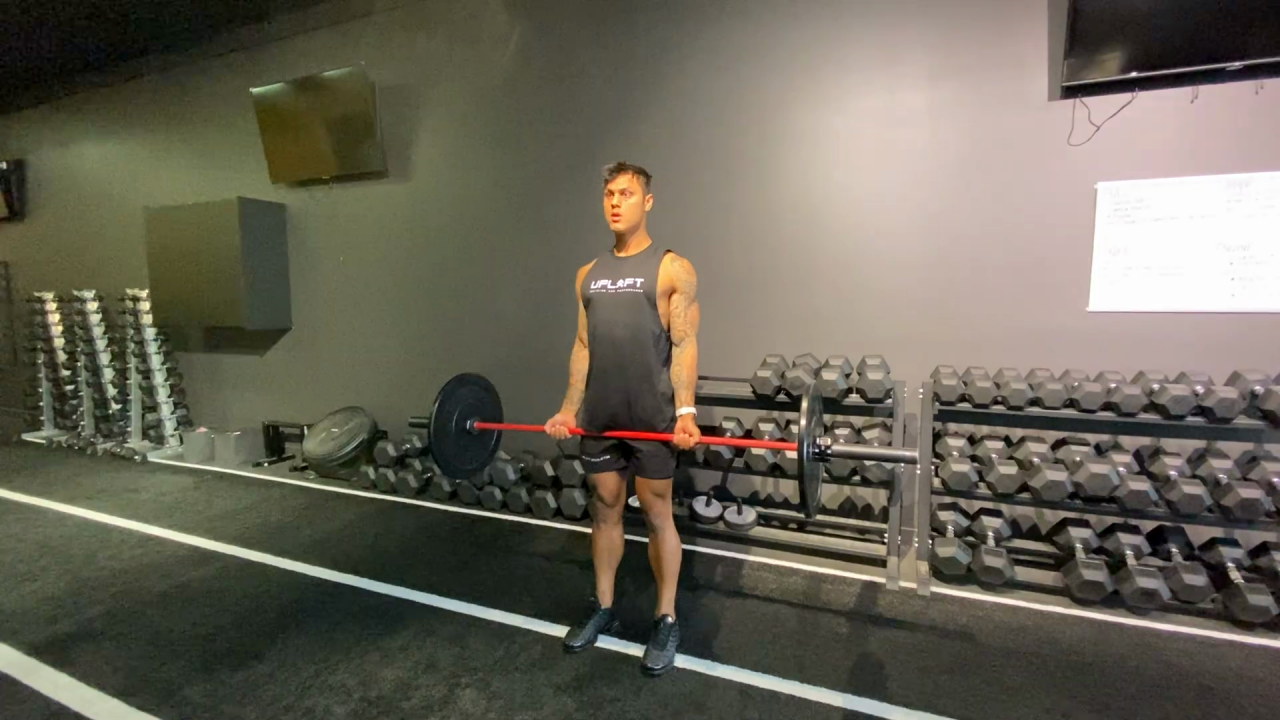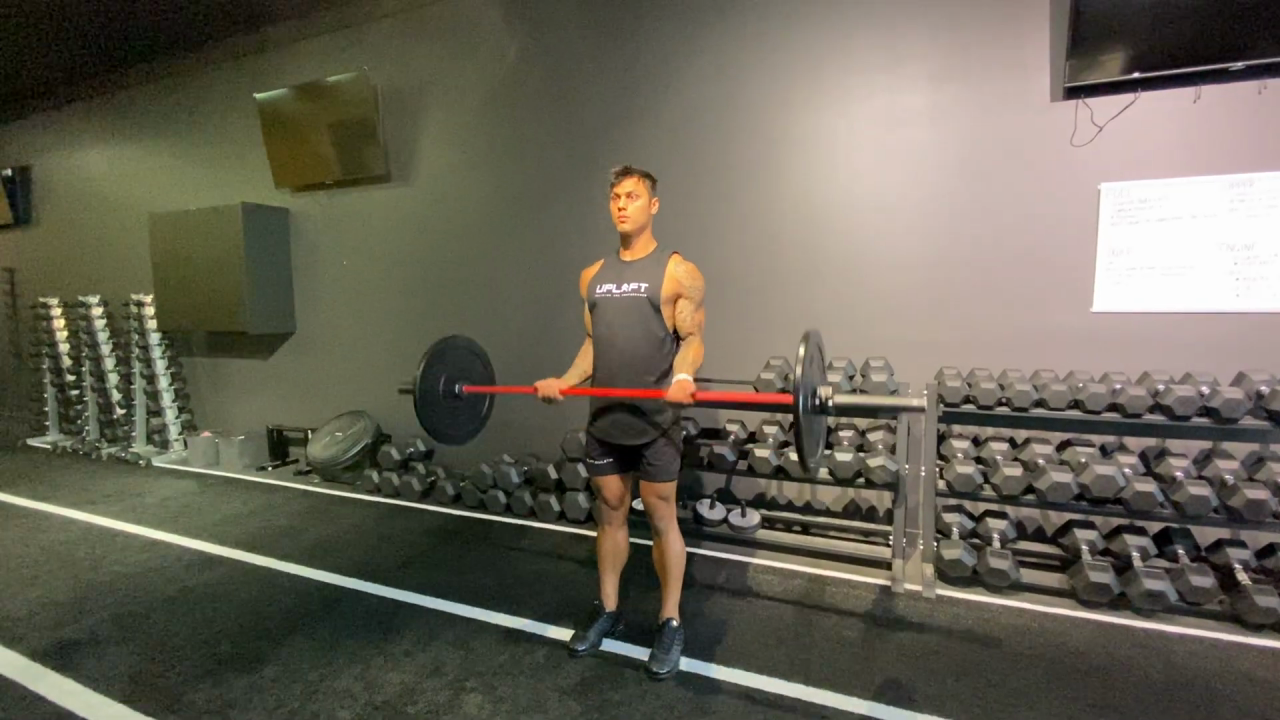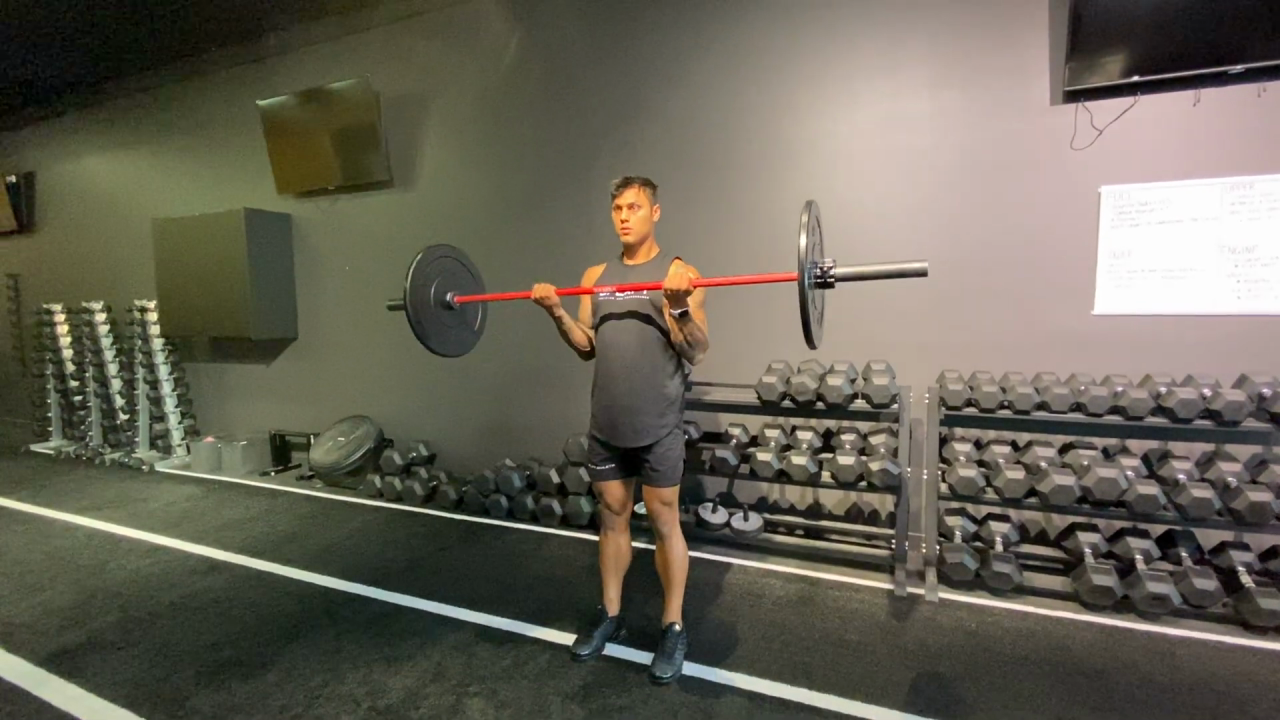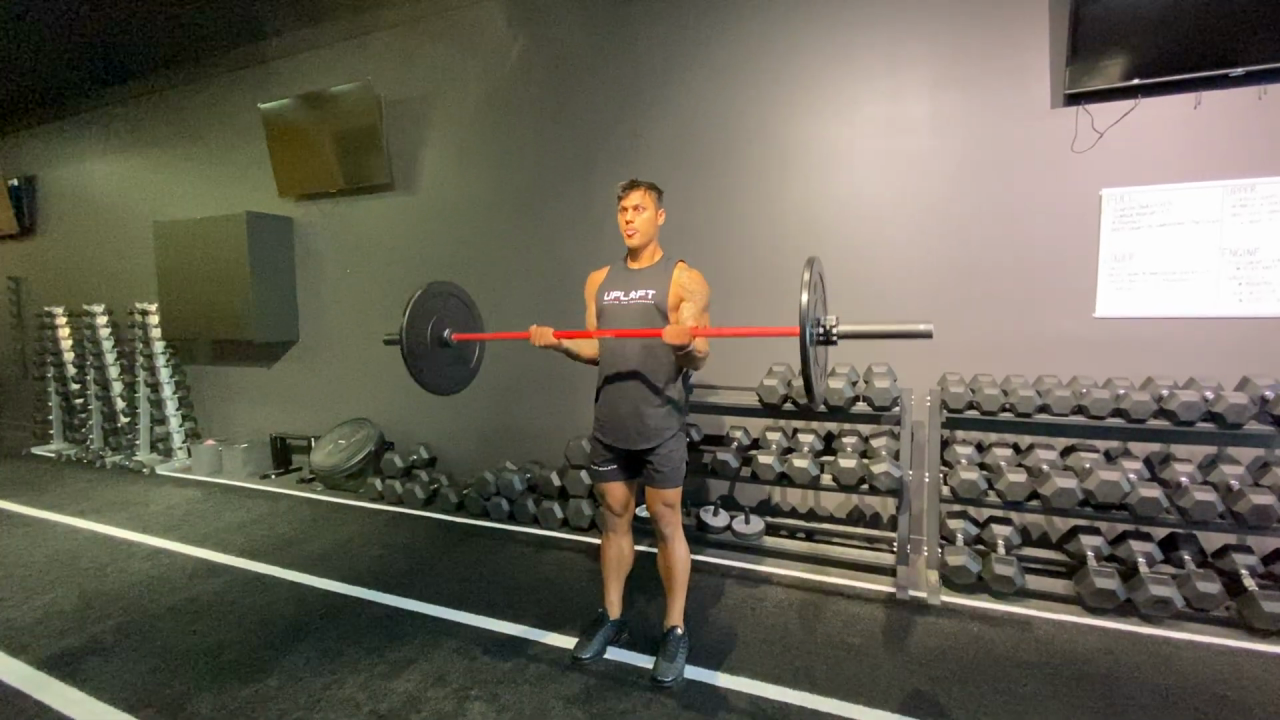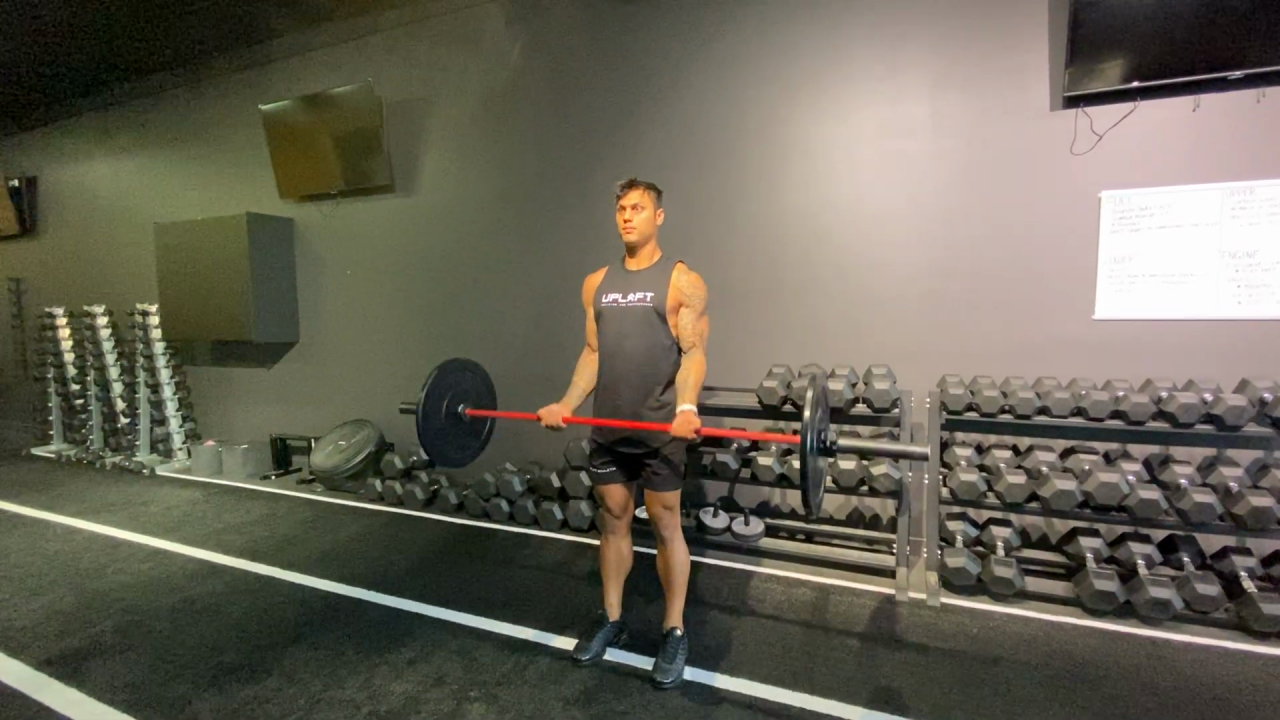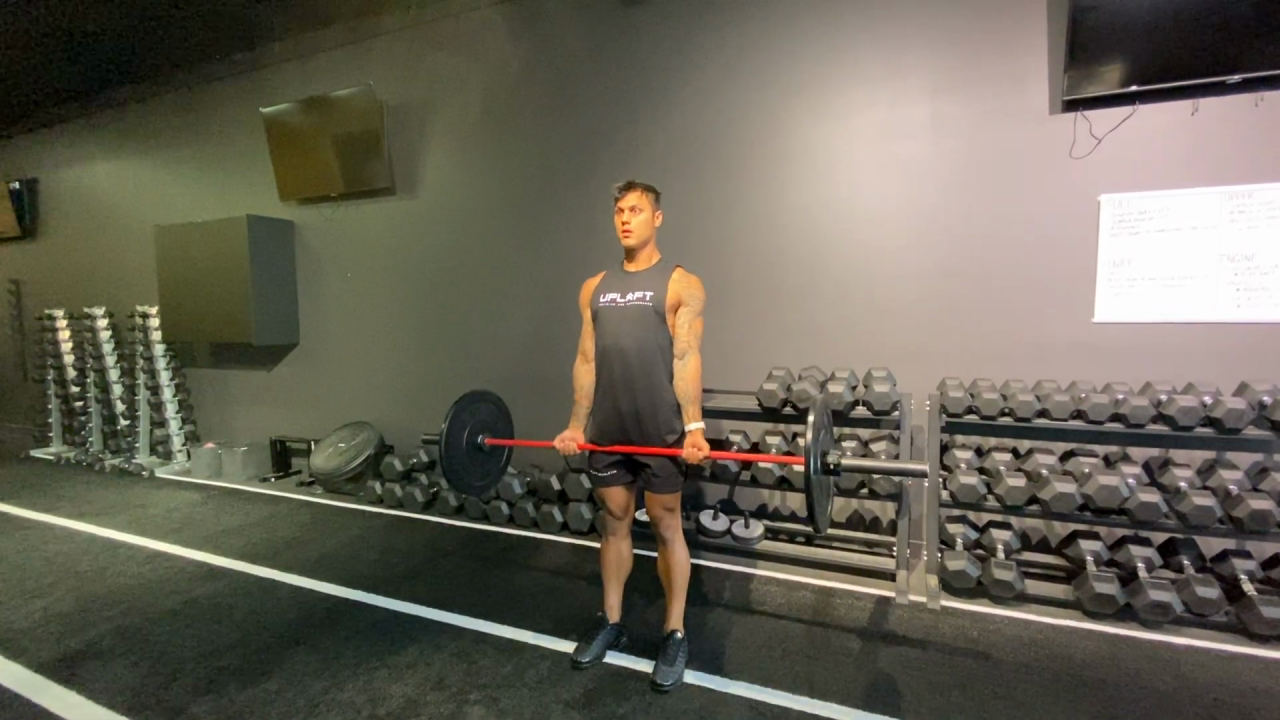
dt=0.7s
person 1, frame 1
left shoulder: (673, 269)
right shoulder: (589, 274)
left elbow: (684, 345)
right elbow: (583, 345)
left wrist: (685, 410)
right wrist: (569, 406)
left hip: (651, 416)
right hip: (599, 416)
left knee: (657, 514)
right knee: (604, 510)
left ankle: (666, 619)
right ankle: (603, 607)
person 1, frame 2
left shoulder: (678, 272)
right shoulder: (592, 276)
left elbow: (694, 342)
left wrist: (684, 379)
right wrist: (565, 380)
left hip: (654, 420)
right hip: (603, 417)
left knee: (661, 519)
right knee: (609, 513)
left ankle: (670, 623)
right ankle: (607, 610)
person 1, frame 3
left shoulder: (678, 272)
right shoulder: (594, 276)
left elbow: (697, 352)
right elbow: (587, 346)
left wrist: (679, 306)
right wrist: (556, 311)
left hip: (657, 423)
right hip: (606, 421)
left knee: (664, 522)
right knee: (611, 517)
left ankle: (673, 627)
right ankle: (610, 614)
person 1, frame 4
left shoulder: (684, 279)
right shoulder: (599, 280)
left elbow: (698, 354)
right elbow: (595, 346)
left wrist: (685, 343)
right wrist: (558, 342)
left hip: (661, 425)
right hip: (609, 423)
left knee: (666, 524)
right knee: (613, 520)
left ankle: (675, 630)
right ankle: (611, 617)
person 1, frame 5
left shoulder: (683, 281)
right shoulder: (596, 283)
left elbow: (694, 353)
right elbow: (593, 352)
left wrist: (687, 408)
right wrist: (566, 404)
left hip: (660, 431)
right hip: (607, 428)
left knee: (665, 527)
right knee: (612, 522)
left ankle: (674, 631)
right ankle: (611, 619)
person 1, frame 6
left shoulder: (681, 284)
right shoulder: (595, 287)
left elbow: (687, 359)
right elbow: (587, 360)
left wrist: (694, 427)
right wrist: (576, 425)
left hip: (660, 431)
right hip: (606, 430)
left knee: (667, 528)
right knee: (614, 524)
left ankle: (675, 634)
right ankle: (611, 621)
